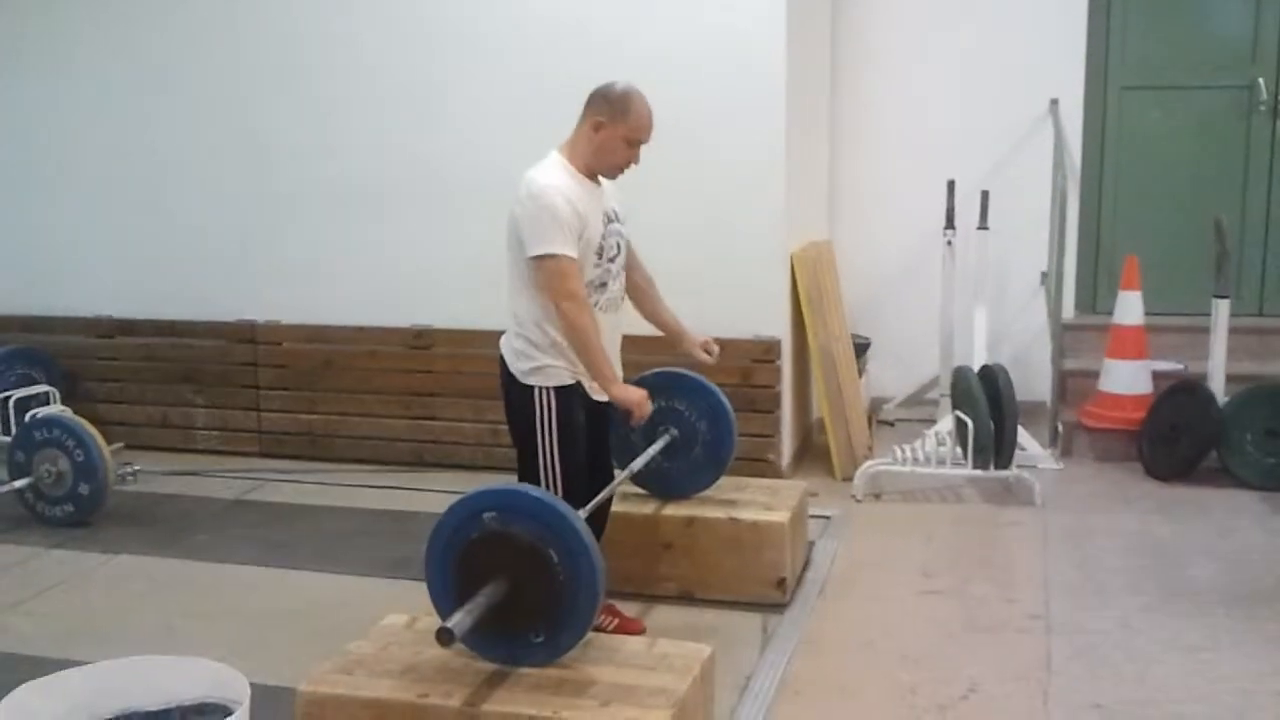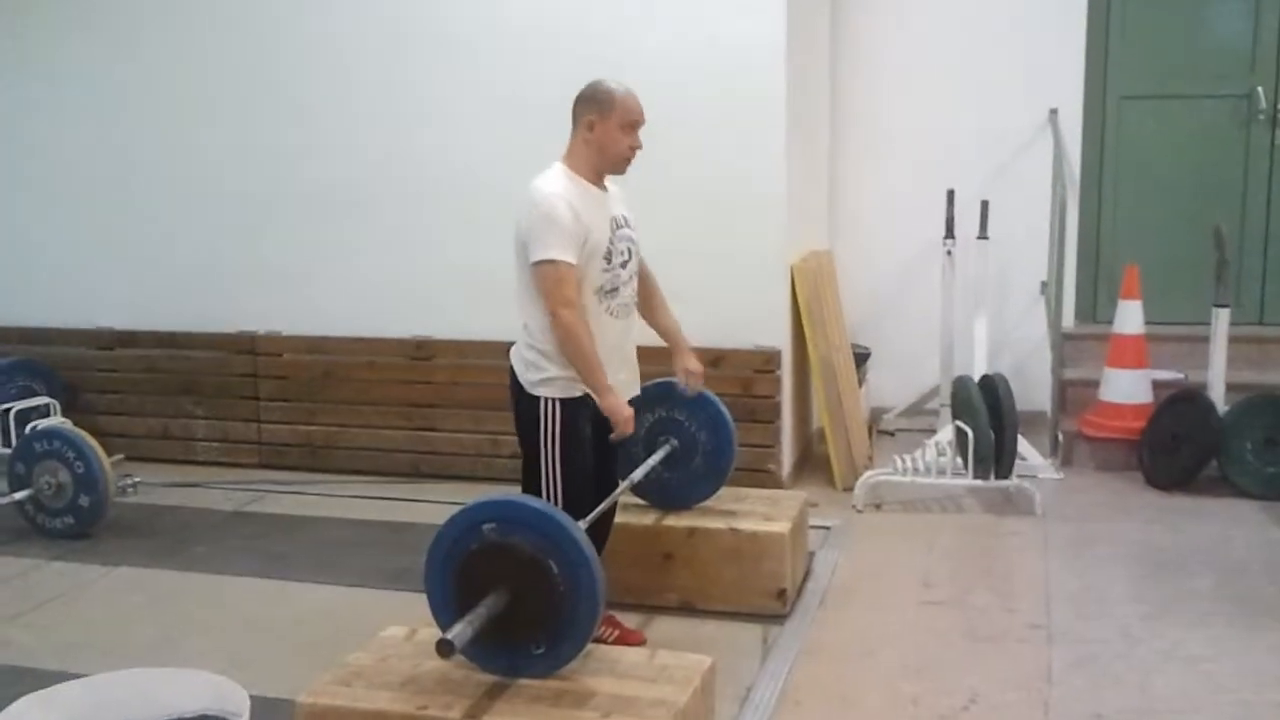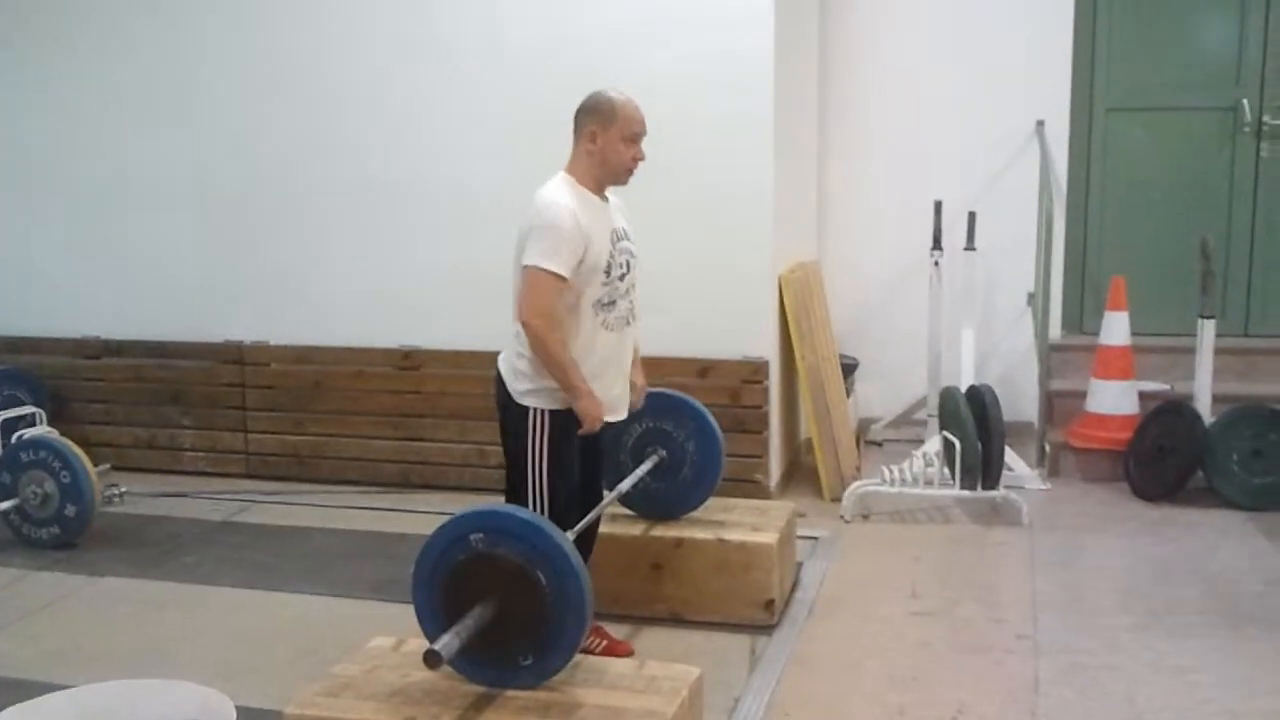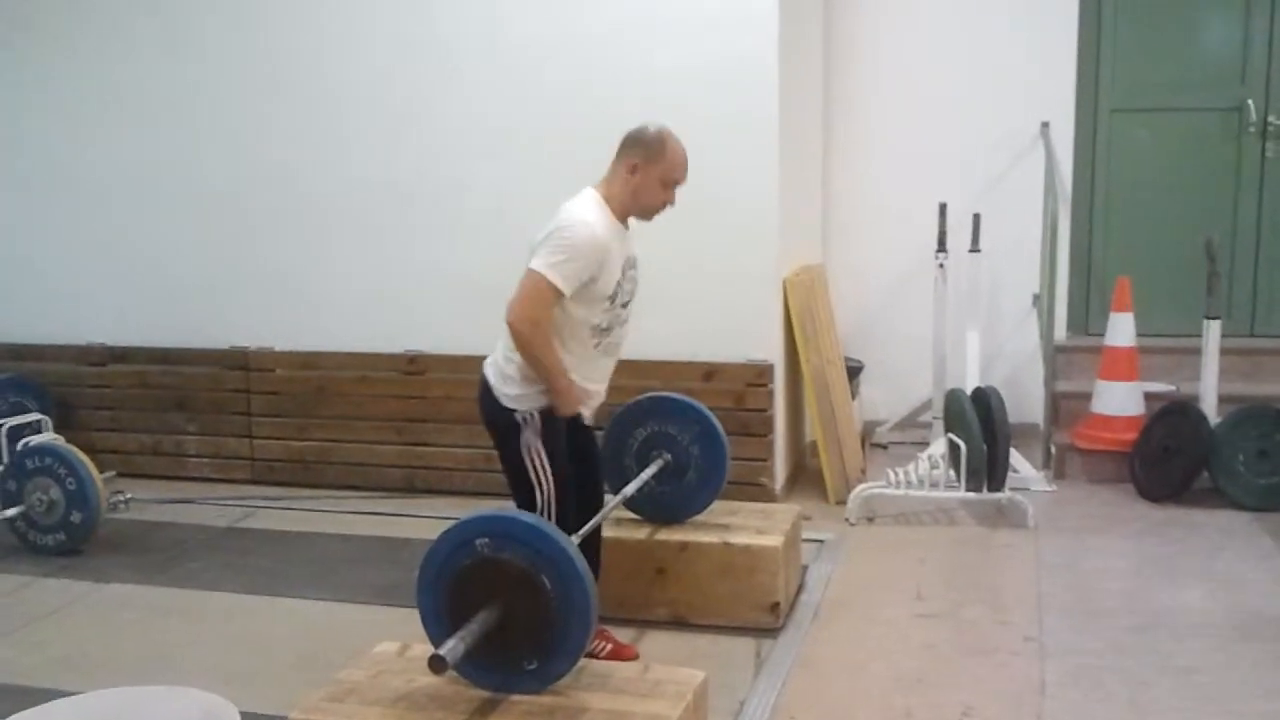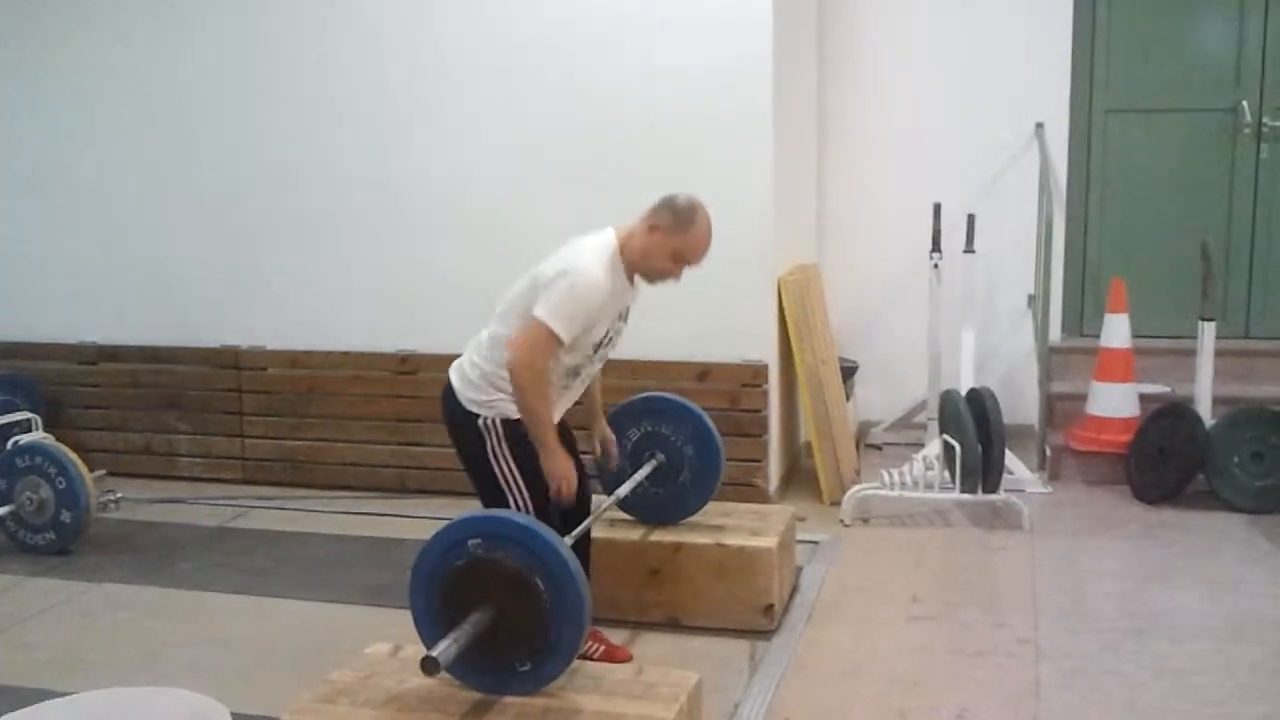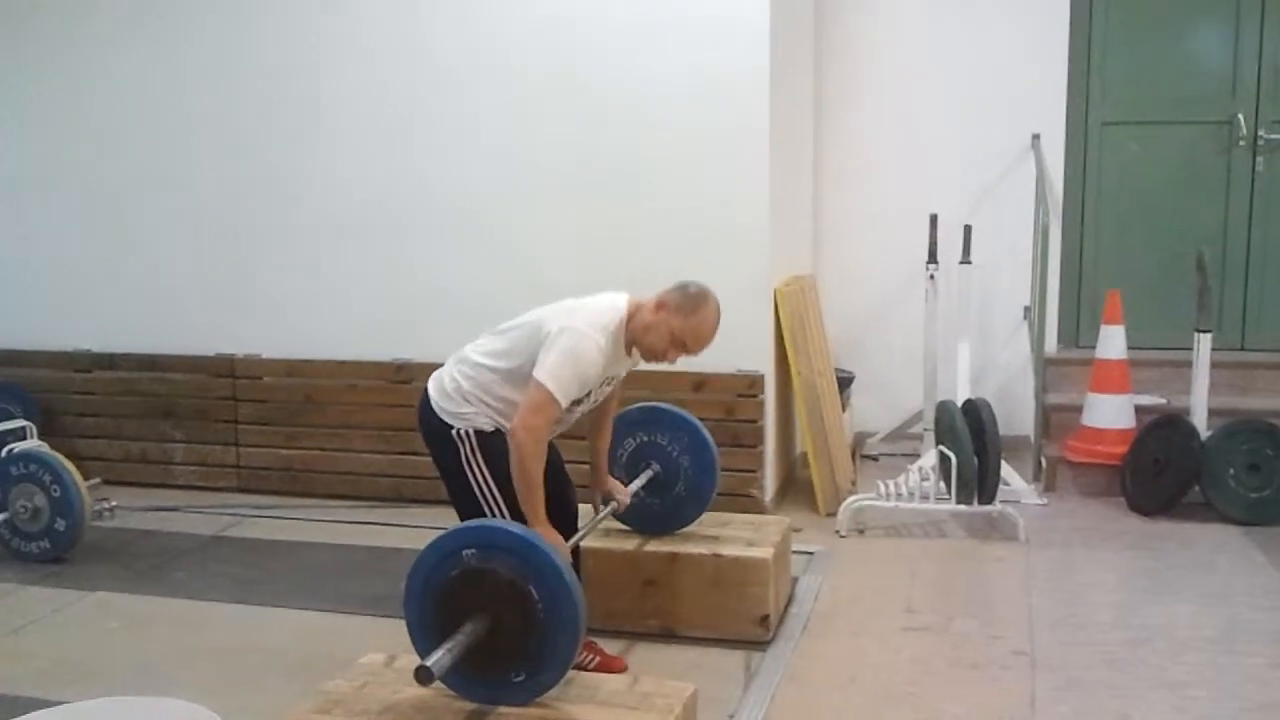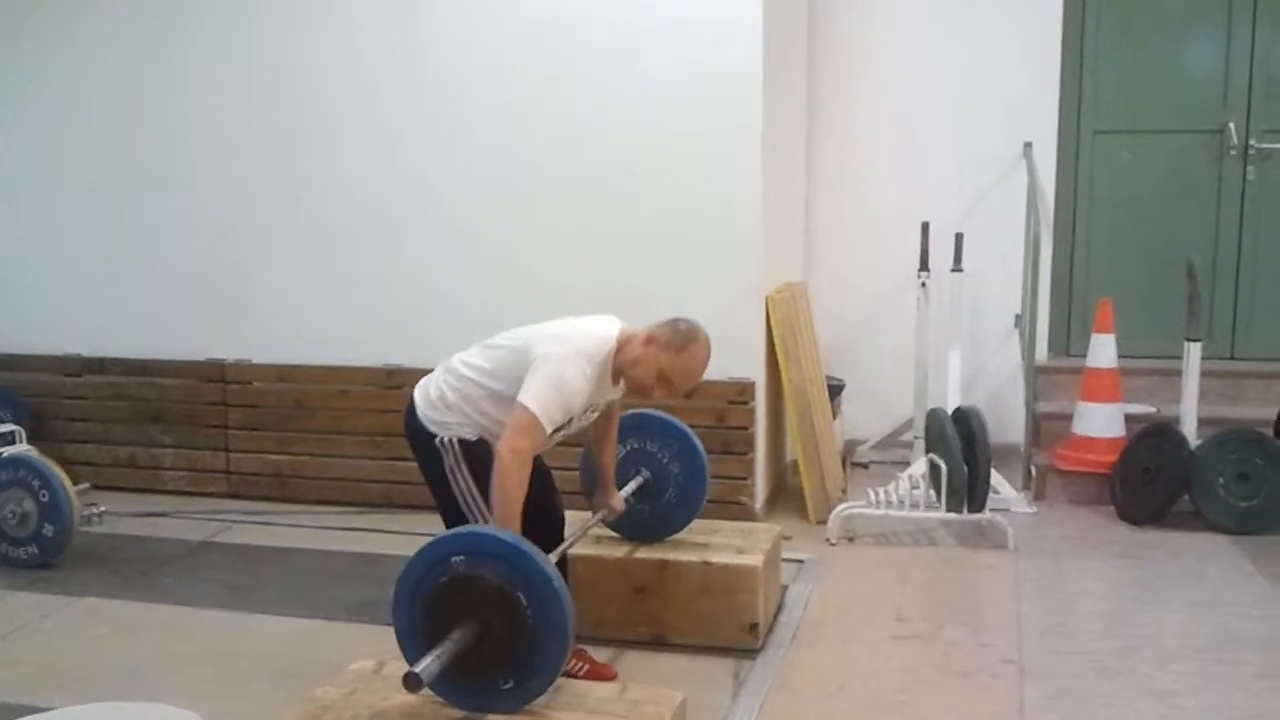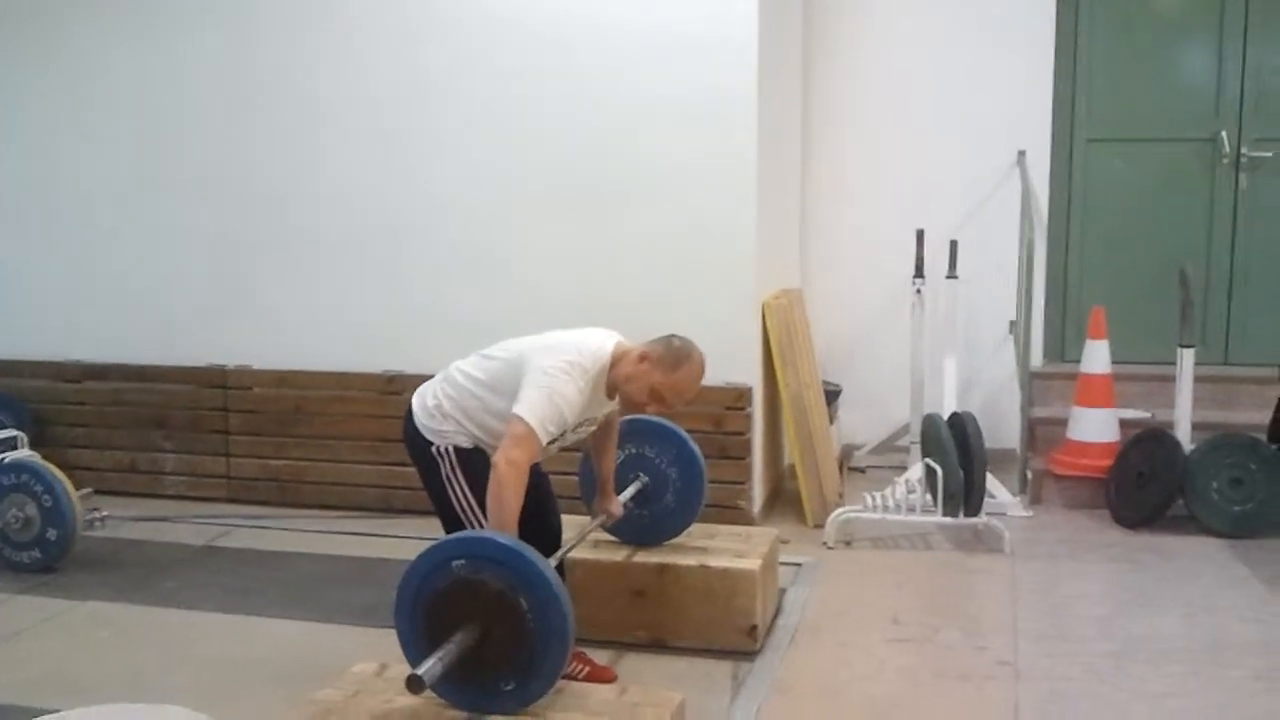
dt=0.3s
person 1, frame 1
left shoulder: (596, 188)
right shoulder: (549, 192)
left elbow: (629, 272)
right elbow: (569, 301)
left wrist: (682, 334)
right wrist: (616, 386)
left hip: (585, 375)
right hip: (546, 377)
left knee: (595, 494)
right knee: (555, 504)
person 1, frame 2
left shoulder: (609, 195)
right shoulder: (554, 200)
left elbow: (640, 279)
right elbow: (563, 309)
left wrist: (681, 348)
right wrist: (606, 395)
left hip: (600, 385)
right hip: (556, 388)
left knee: (597, 506)
right knee: (555, 516)
person 1, frame 3
left shoulder: (608, 206)
right shoulder: (558, 211)
right elbow: (536, 317)
left wrist: (632, 365)
right wrist: (581, 395)
left hip: (585, 396)
right hip: (543, 399)
left knee: (582, 516)
right knee: (540, 526)
person 1, frame 4
left shoulder: (614, 226)
right shoulder: (585, 229)
right elbow: (522, 317)
left wrist: (575, 392)
right wrist: (562, 392)
left hip: (565, 399)
right hip: (525, 400)
left knee: (586, 514)
right knee: (549, 527)
person 1, frame 5
left shoulder: (621, 272)
right shoulder: (588, 275)
right elbow: (522, 361)
left wrist: (597, 419)
right wrist: (550, 451)
left hip: (530, 406)
right hip: (486, 404)
left knee: (574, 511)
person 1, frame 6
left shoulder: (629, 330)
right shoulder: (588, 336)
left elbow: (601, 400)
right elbow: (526, 431)
left wrist: (602, 475)
right wrist: (536, 527)
left hip: (508, 411)
right hip: (460, 414)
left knee: (562, 518)
person 1, frame 7
left shoulder: (619, 351)
right shoulder: (574, 362)
left elbow: (604, 413)
right elbow: (513, 453)
left wrist: (607, 488)
left hip: (495, 422)
right hip: (444, 422)
left knee: (547, 525)
person 1, frame 8
left shoulder: (618, 364)
right shoulder: (569, 374)
left elbow: (604, 421)
right elbow: (508, 464)
left wrist: (606, 493)
left hip: (492, 427)
right hip: (442, 428)
left knee: (544, 533)
